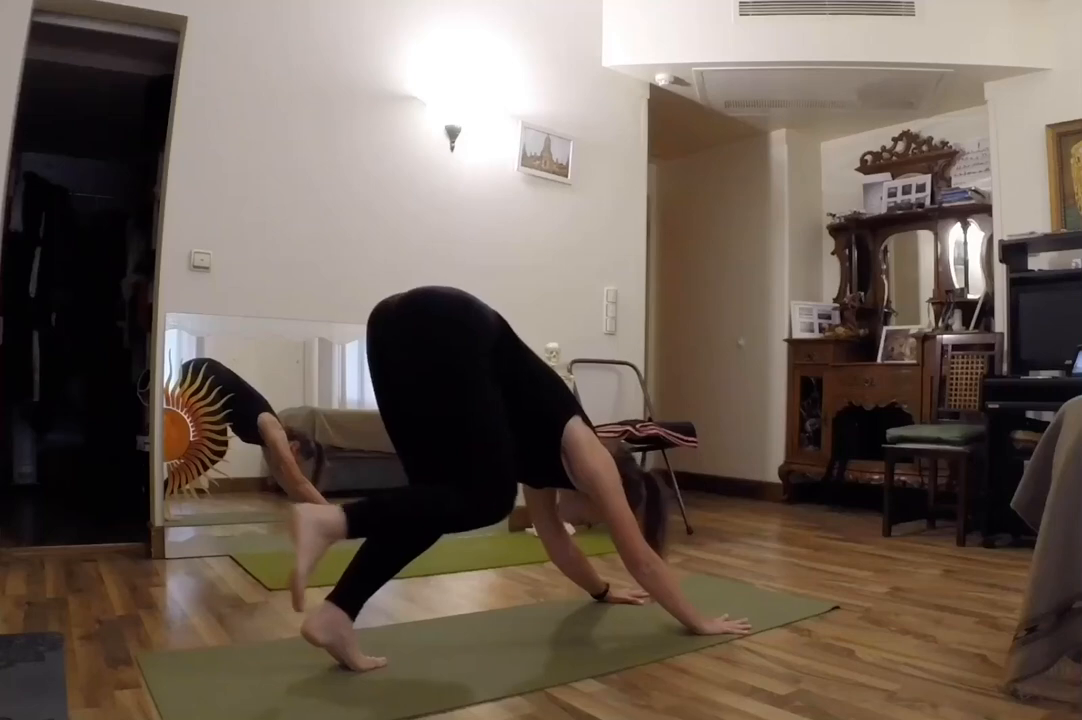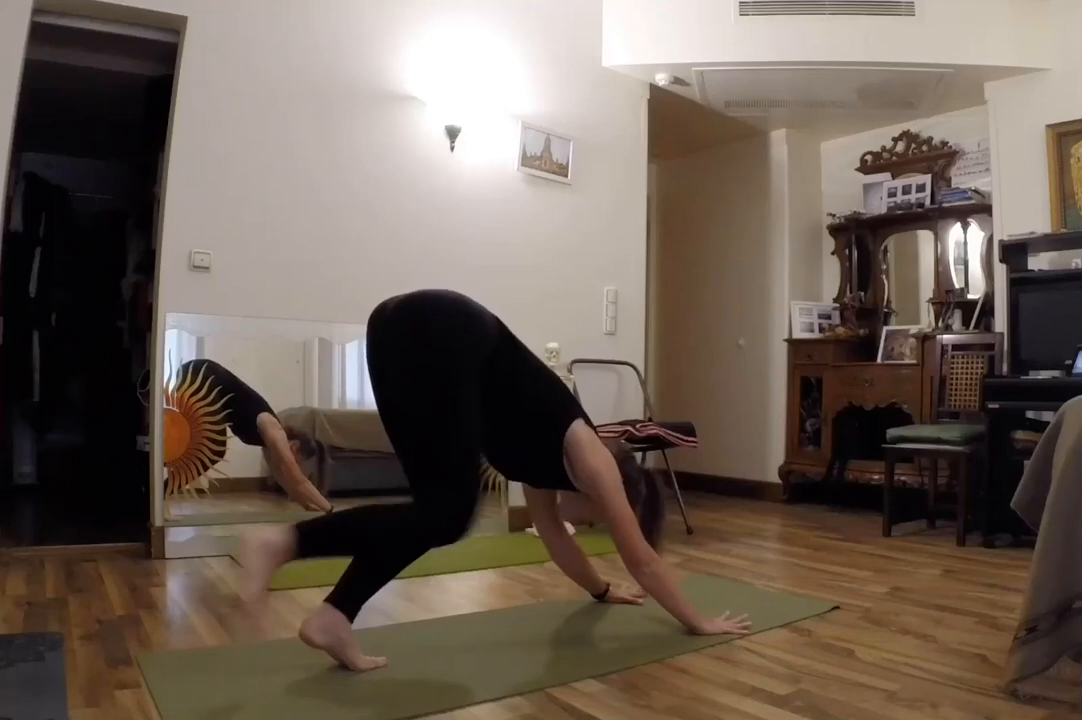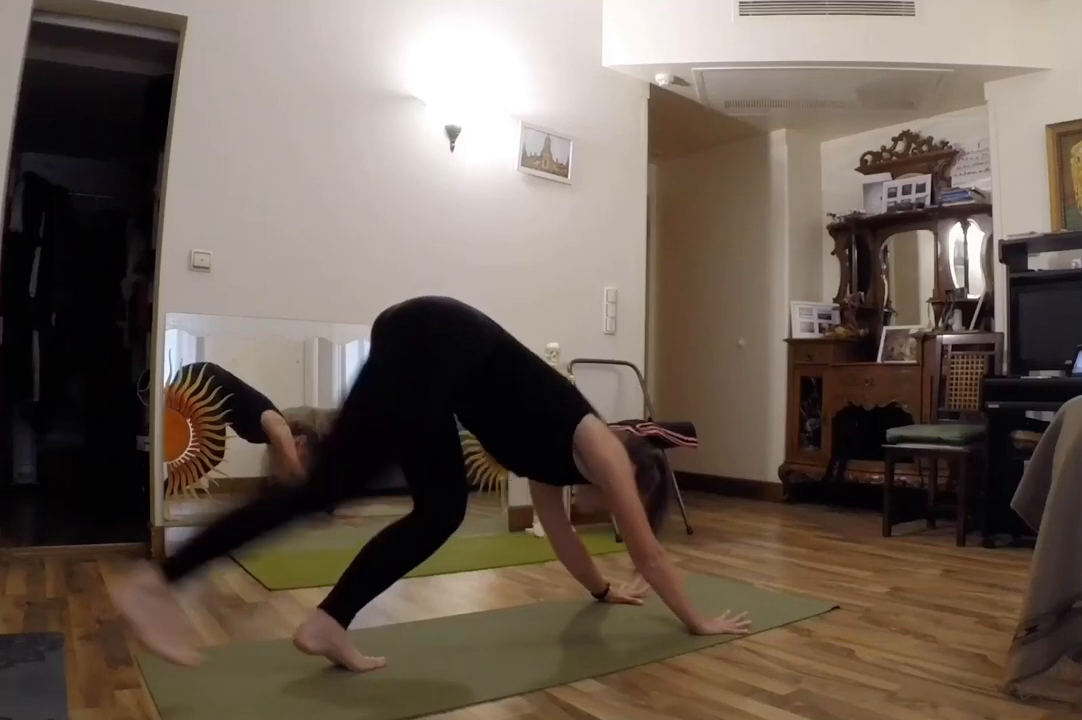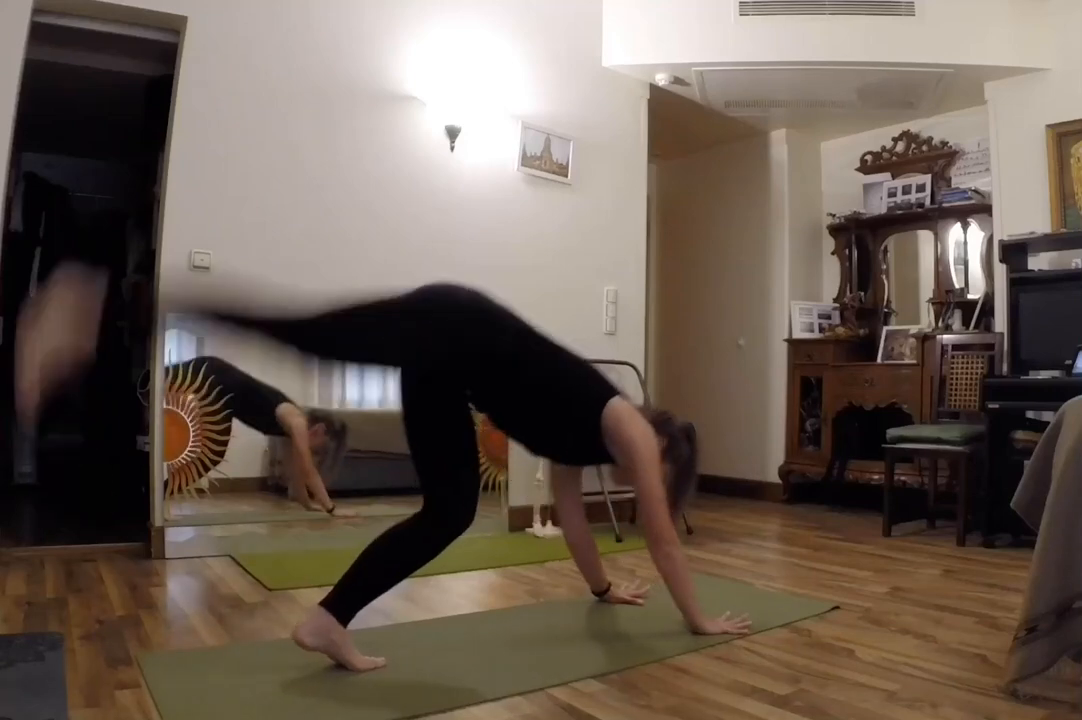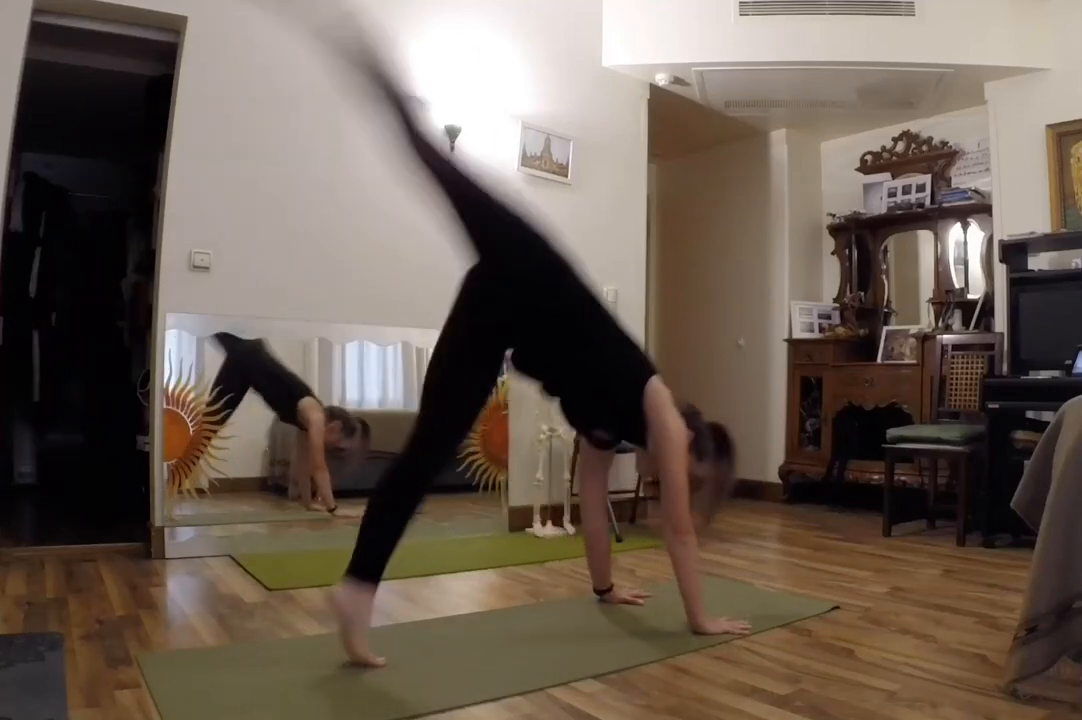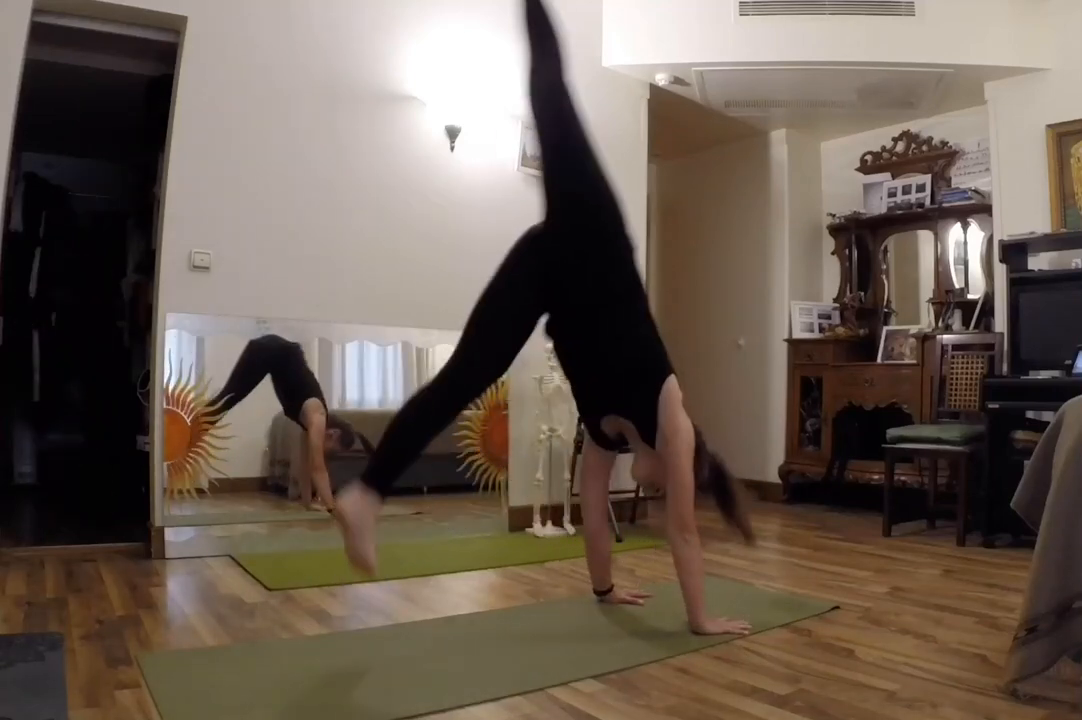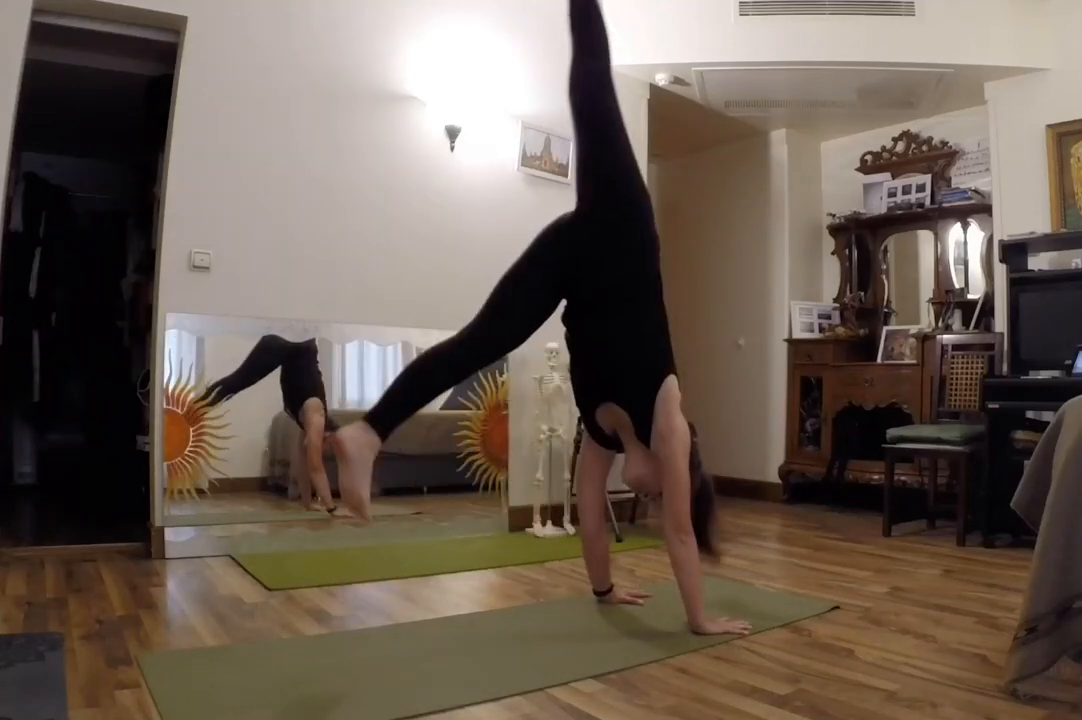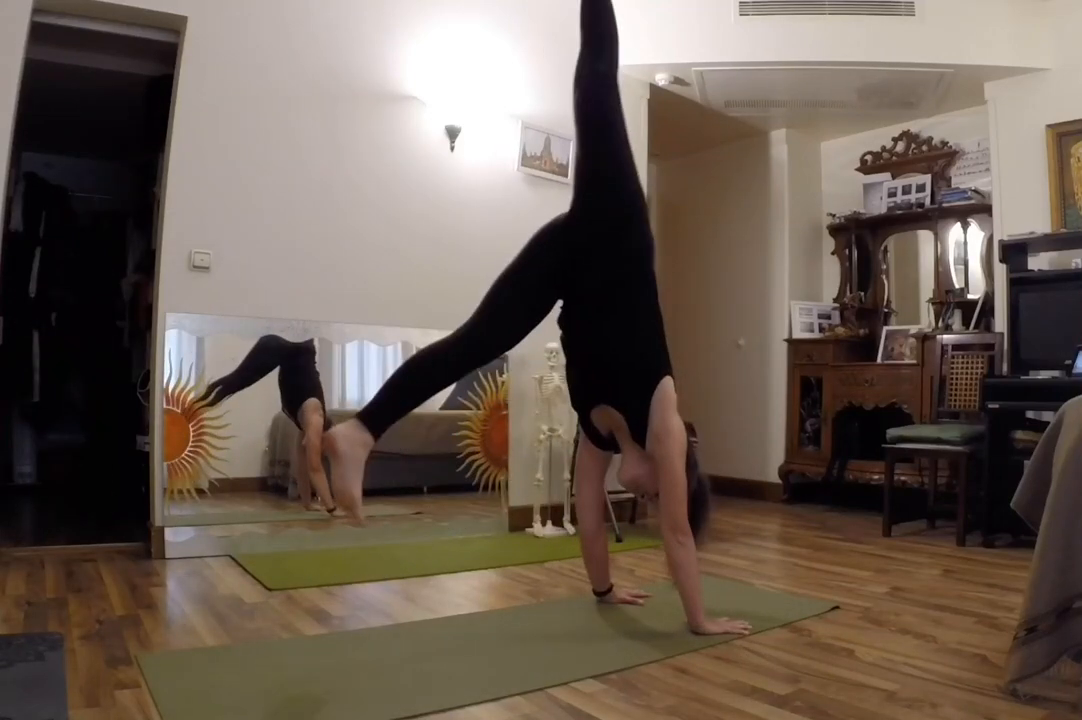
dt=0.2s
person 1, frame 1
left shoulder: (555, 456)
right shoulder: (586, 456)
left elbow: (554, 538)
right elbow: (640, 558)
left wrist: (602, 591)
right wrist: (701, 622)
left hip: (401, 326)
right hip: (443, 332)
left knee: (437, 500)
right knee: (488, 498)
left ankle: (335, 615)
right ankle: (331, 520)
person 1, frame 2
left shoulder: (549, 458)
right shoulder: (587, 457)
left elbow: (554, 535)
right elbow: (641, 557)
left wrist: (604, 590)
right wrist: (699, 621)
left hip: (401, 327)
right hip: (439, 336)
left knee: (435, 509)
right knee: (447, 517)
left ankle: (334, 616)
right ankle: (281, 542)
person 1, frame 3
left shoulder: (552, 455)
right shoulder: (598, 447)
left elbow: (560, 531)
right elbow: (648, 551)
left wrist: (605, 590)
right wrist: (699, 620)
left hip: (419, 336)
right hip: (438, 342)
left knee: (442, 511)
right knee: (328, 485)
left ankle: (328, 623)
right ankle: (155, 581)
person 1, frame 4
left shoulder: (577, 437)
right shoulder: (628, 428)
left elbow: (571, 515)
right elbow: (662, 537)
left wrist: (603, 587)
right wrist: (700, 619)
left hip: (448, 354)
right hip: (452, 329)
left knee: (448, 510)
right knee: (291, 333)
left ankle: (329, 620)
right ankle: (90, 305)
person 1, frame 5
left shoulder: (604, 425)
right shoulder: (665, 424)
left elbow: (591, 508)
right elbow: (679, 527)
left wrist: (603, 586)
right wrist: (700, 618)
left hip: (519, 312)
right hip: (520, 294)
left knee: (432, 443)
left ankle: (358, 589)
person 1, frame 6
left shoulder: (608, 427)
right shoulder: (672, 426)
left elbow: (592, 511)
right elbow: (681, 531)
left wrist: (605, 588)
right wrist: (702, 620)
left hip: (552, 259)
right hip: (583, 244)
left knee: (461, 379)
right knee: (552, 104)
person 1, frame 7
left shoulder: (604, 424)
right shoulder: (667, 426)
left elbow: (590, 512)
right elbow: (678, 532)
left wrist: (604, 588)
right wrist: (701, 621)
left hip: (576, 250)
right hip: (611, 240)
right knee: (596, 91)
person 1, frame 8
left shoulder: (601, 426)
right shoulder: (662, 426)
left elbow: (590, 512)
right elbow: (676, 533)
left wrist: (605, 588)
right wrist: (702, 621)
left hip: (573, 250)
right hip: (605, 239)
right knee: (600, 83)
